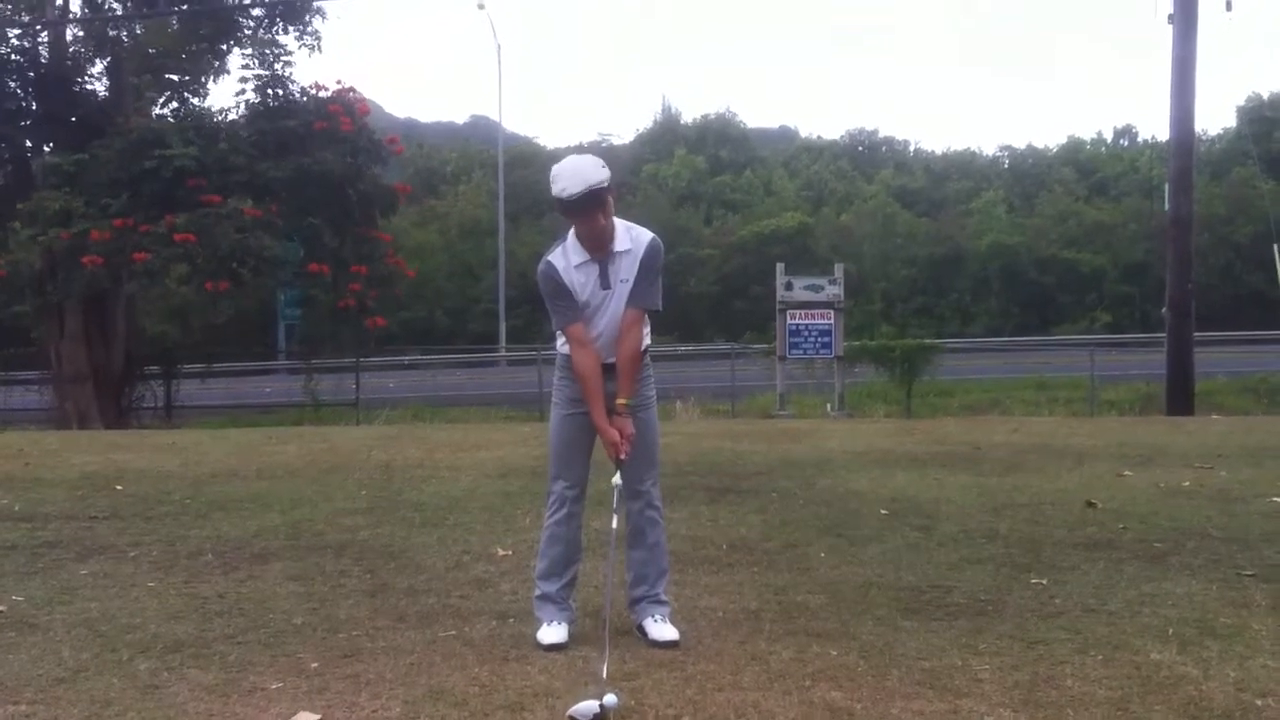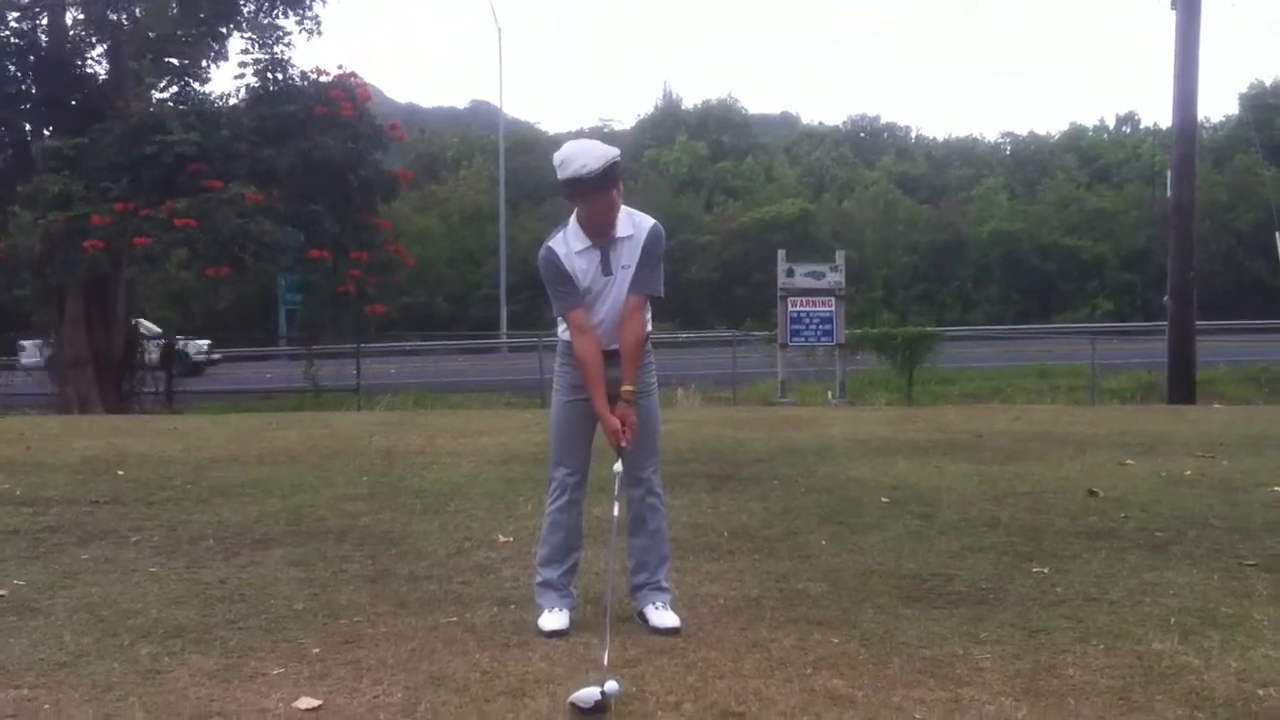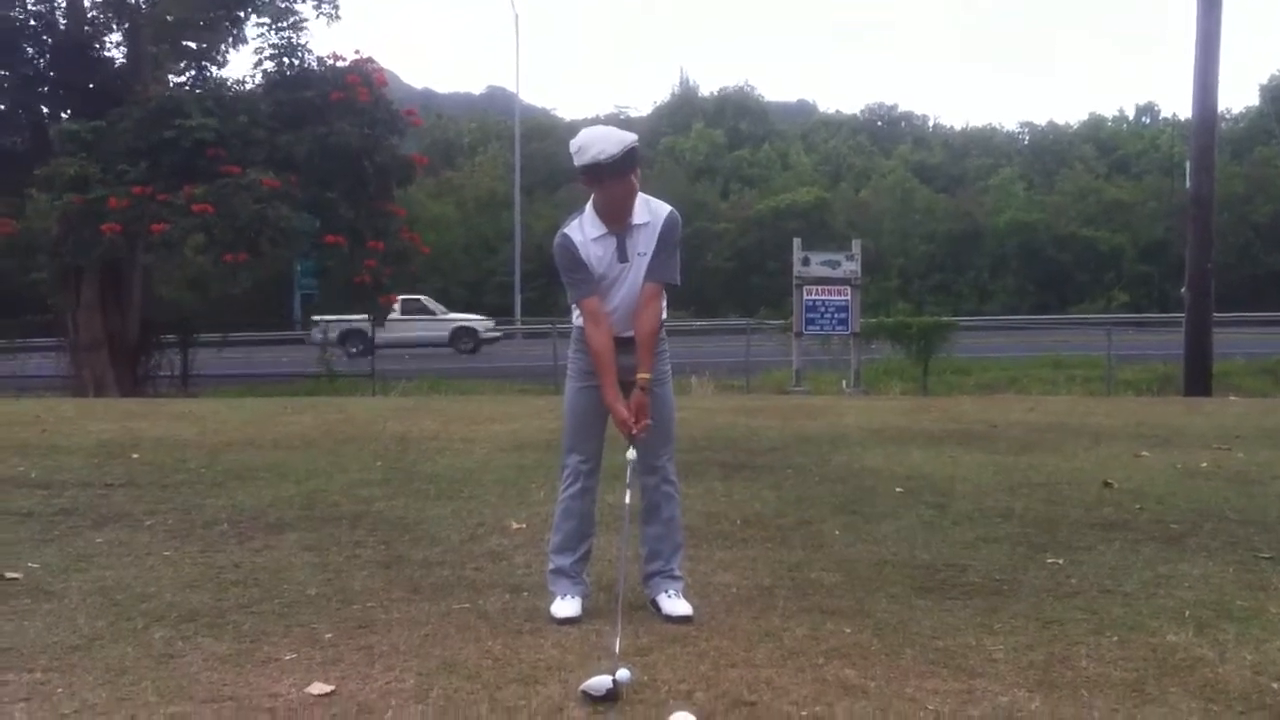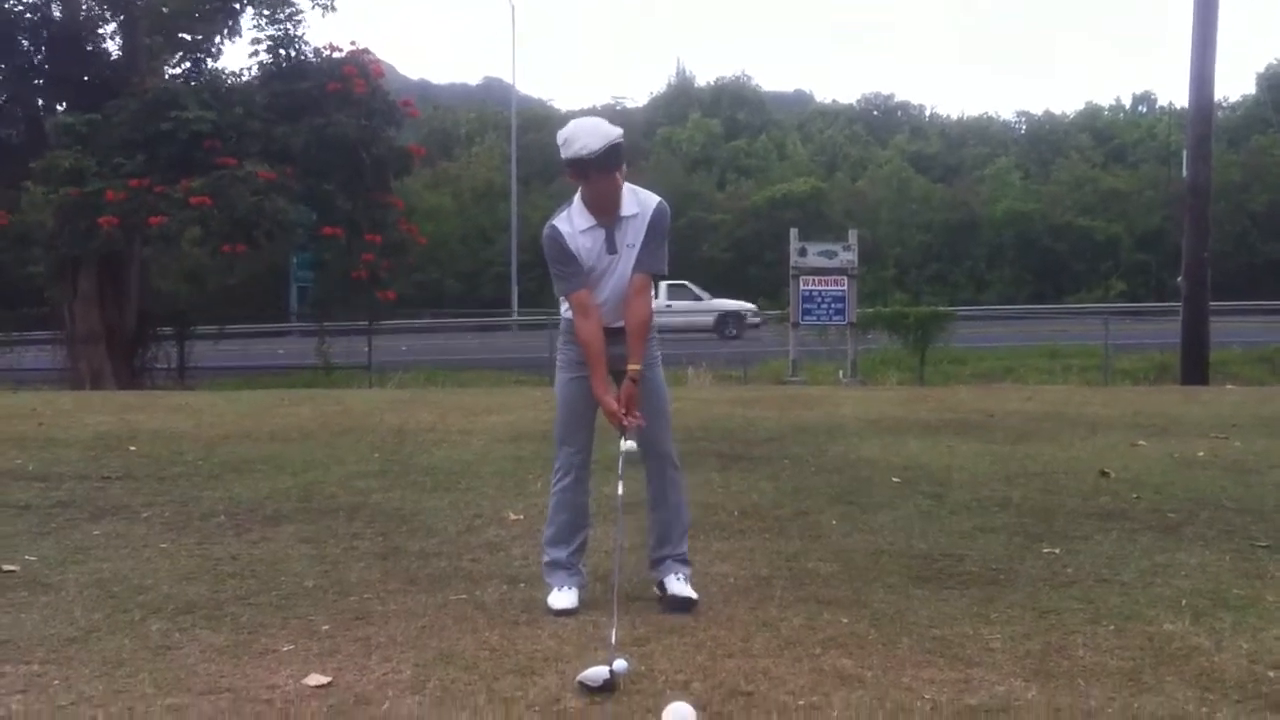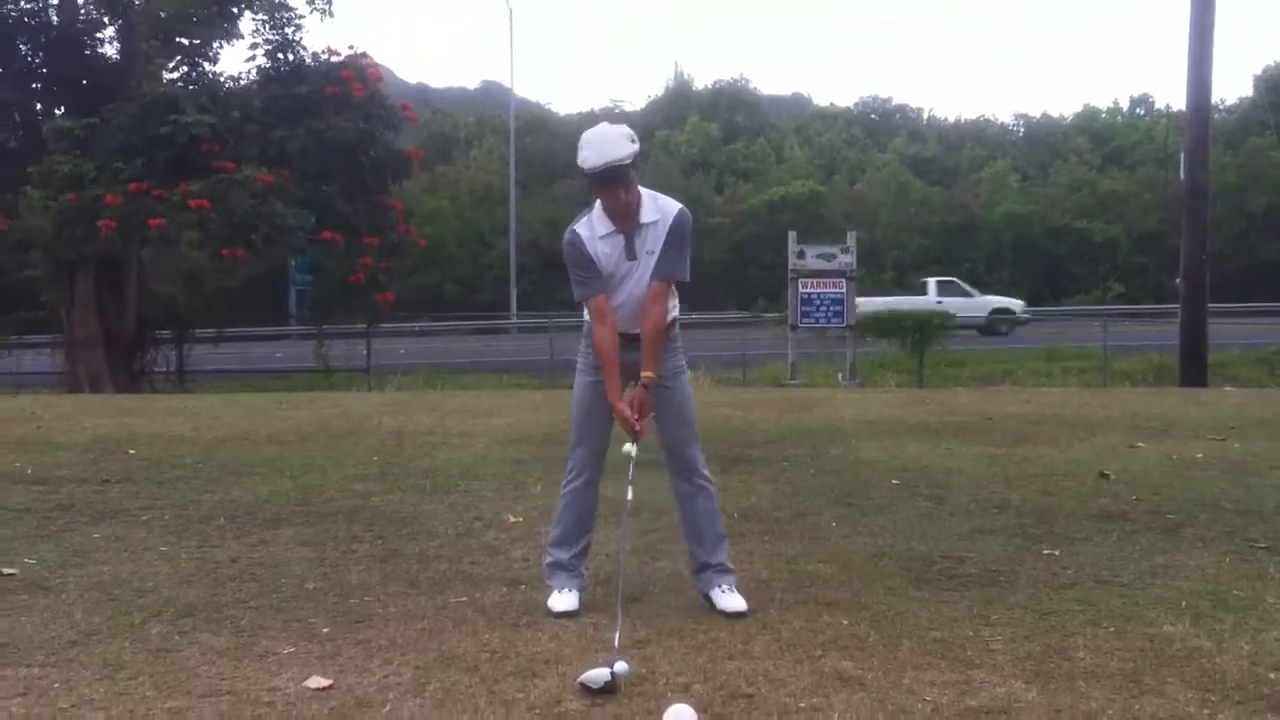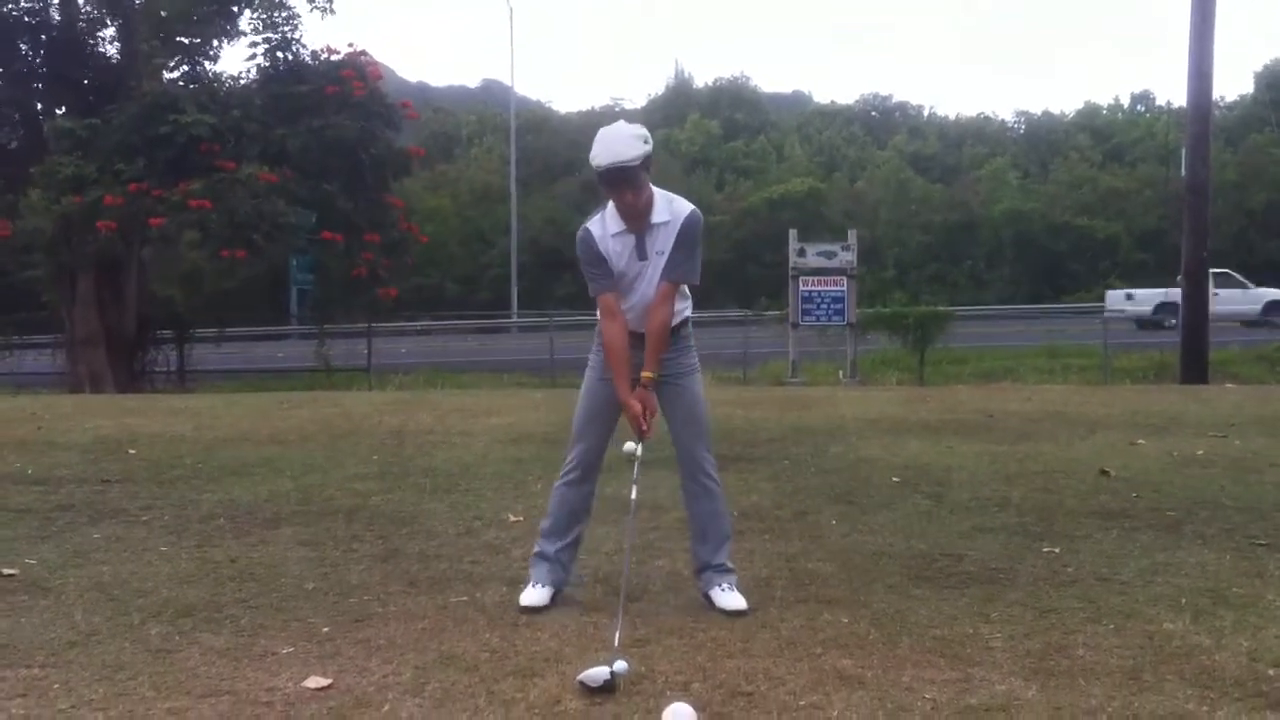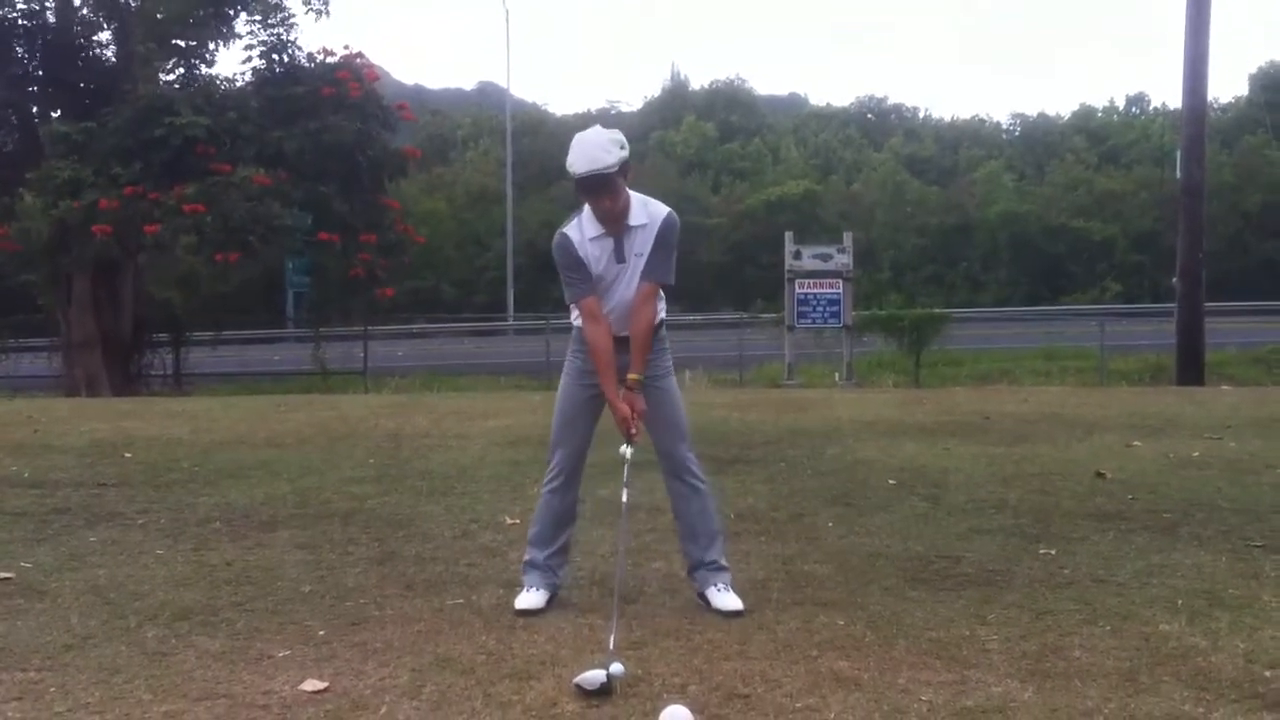
dt=0.3s
person 1, frame 1
left shoulder: (646, 247)
right shoulder: (553, 267)
left elbow: (630, 332)
right elbow: (581, 347)
left wrist: (622, 409)
right wrist: (601, 422)
left hip: (633, 374)
right hip: (575, 378)
left knee: (643, 493)
right knee: (565, 492)
left ankle: (650, 606)
right ankle: (553, 608)
person 1, frame 2
left shoulder: (647, 233)
right shoulder: (555, 253)
left elbow: (634, 317)
right elbow: (582, 334)
left wrist: (627, 397)
right wrist: (602, 409)
left hip: (634, 362)
right hip: (577, 364)
left knee: (645, 480)
right knee: (566, 479)
left ankle: (651, 593)
right ankle: (554, 595)
person 1, frame 3
left shoulder: (664, 221)
right shoulder: (570, 240)
left elbow: (650, 306)
right elbow: (596, 321)
left wrist: (642, 384)
right wrist: (613, 399)
left hip: (648, 349)
right hip: (591, 352)
left knee: (659, 468)
right knee: (579, 467)
left ankle: (664, 582)
right ankle: (567, 582)
person 1, frame 4
left shoulder: (652, 211)
right shoulder: (559, 232)
left elbow: (639, 297)
right elbow: (583, 313)
left wrist: (633, 376)
right wrist: (602, 392)
left hip: (639, 338)
right hip: (581, 342)
left knee: (661, 453)
right knee: (571, 459)
left ankle: (670, 566)
right ankle: (563, 572)
person 1, frame 5
left shoulder: (673, 217)
right shoulder: (579, 237)
left elbow: (656, 303)
right elbow: (601, 319)
left wrist: (647, 382)
right wrist: (615, 398)
left hip: (661, 344)
right hip: (602, 347)
left knee: (689, 461)
right knee: (584, 462)
left ankle: (715, 574)
right ankle: (564, 575)
person 1, frame 6
left shoulder: (685, 219)
right shoulder: (592, 235)
left elbow: (664, 304)
right elbow: (612, 316)
left wrist: (649, 382)
right wrist: (626, 393)
left hip: (673, 346)
right hip: (613, 346)
left knee: (698, 460)
right knee: (581, 459)
left ankle: (716, 574)
right ankle: (548, 569)
person 1, frame 7
left shoulder: (662, 221)
right shoulder: (568, 240)
left elbow: (643, 305)
right elbow: (593, 320)
left wrist: (635, 384)
right wrist: (613, 396)
left hip: (648, 347)
right hip: (589, 351)
left knee: (681, 460)
right knee: (563, 464)
left ankle: (710, 575)
right ankle: (540, 574)
